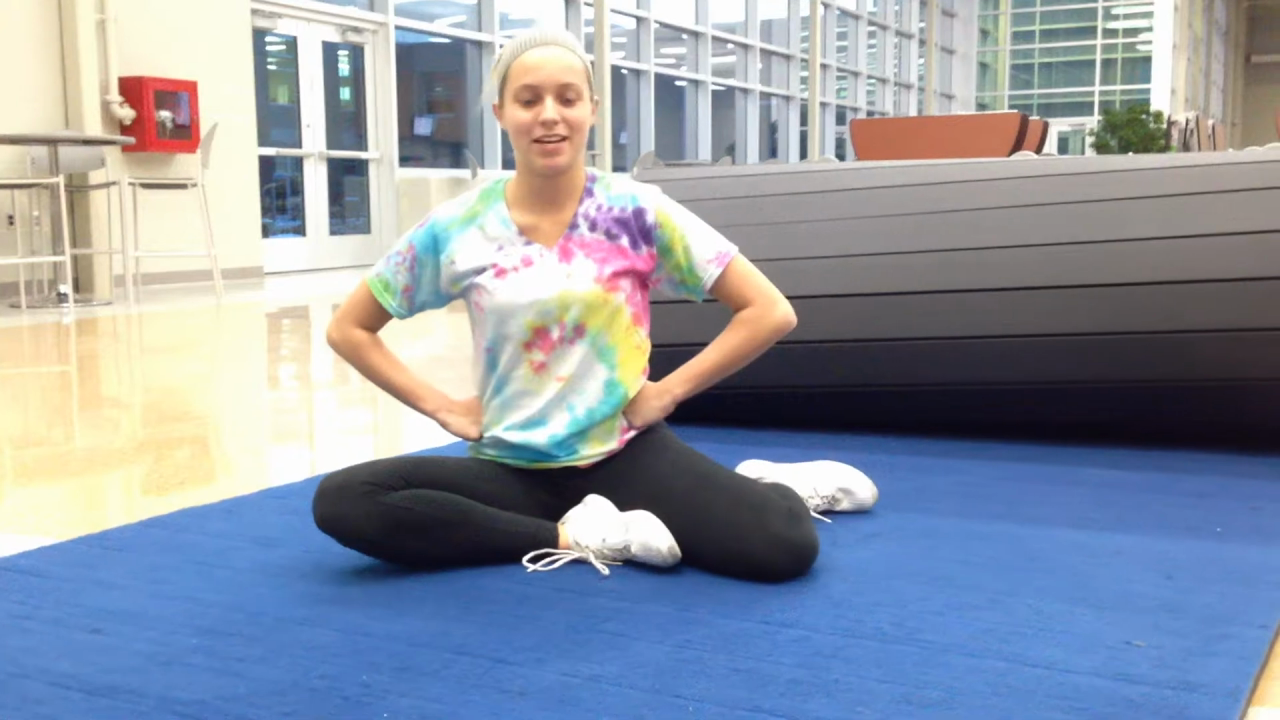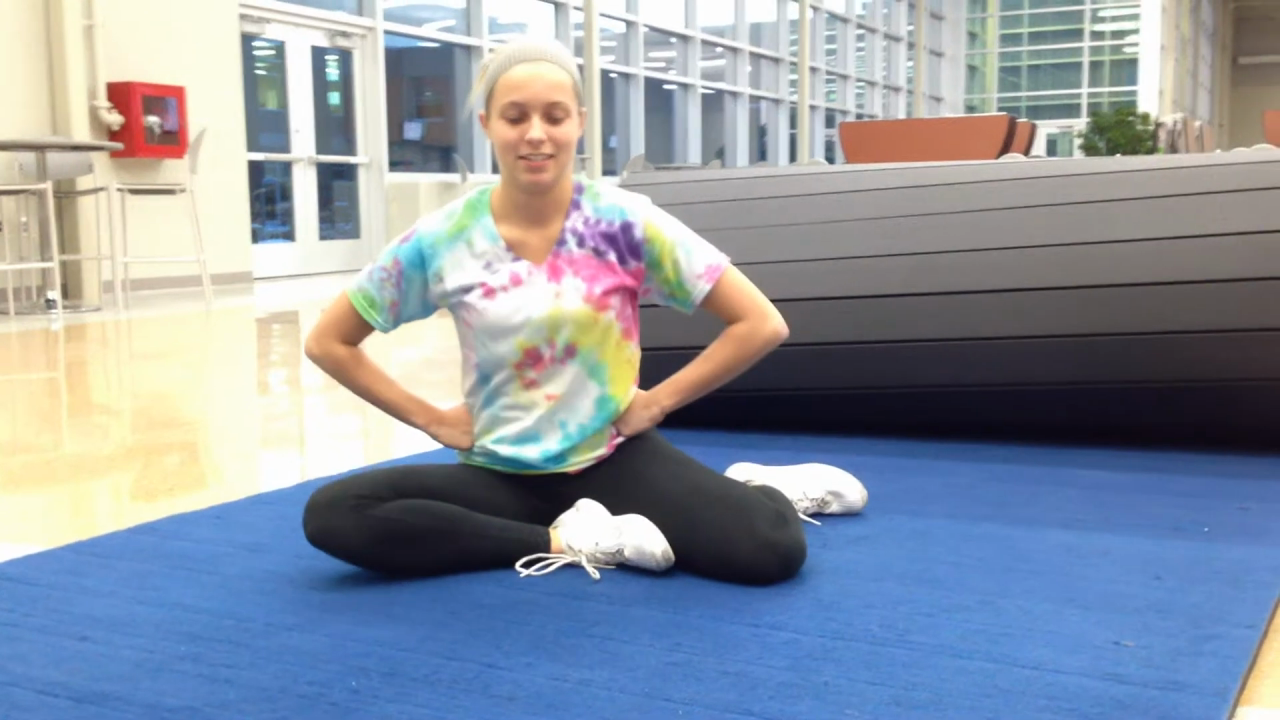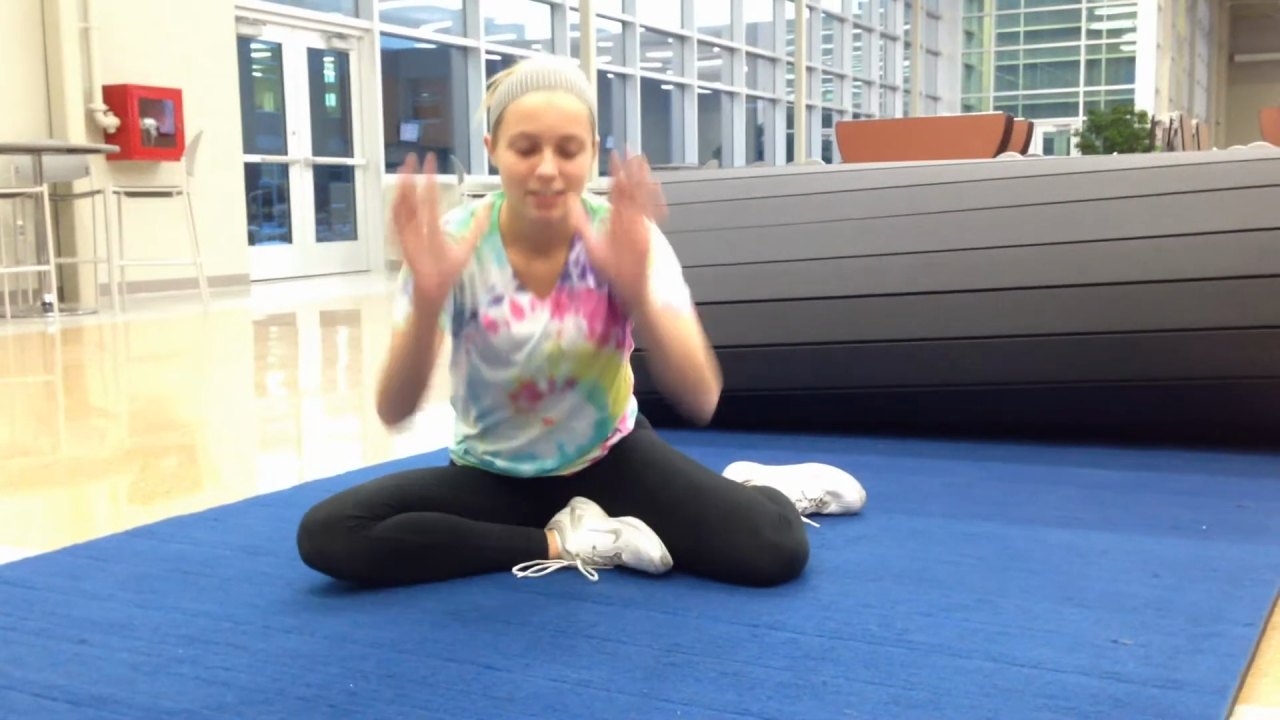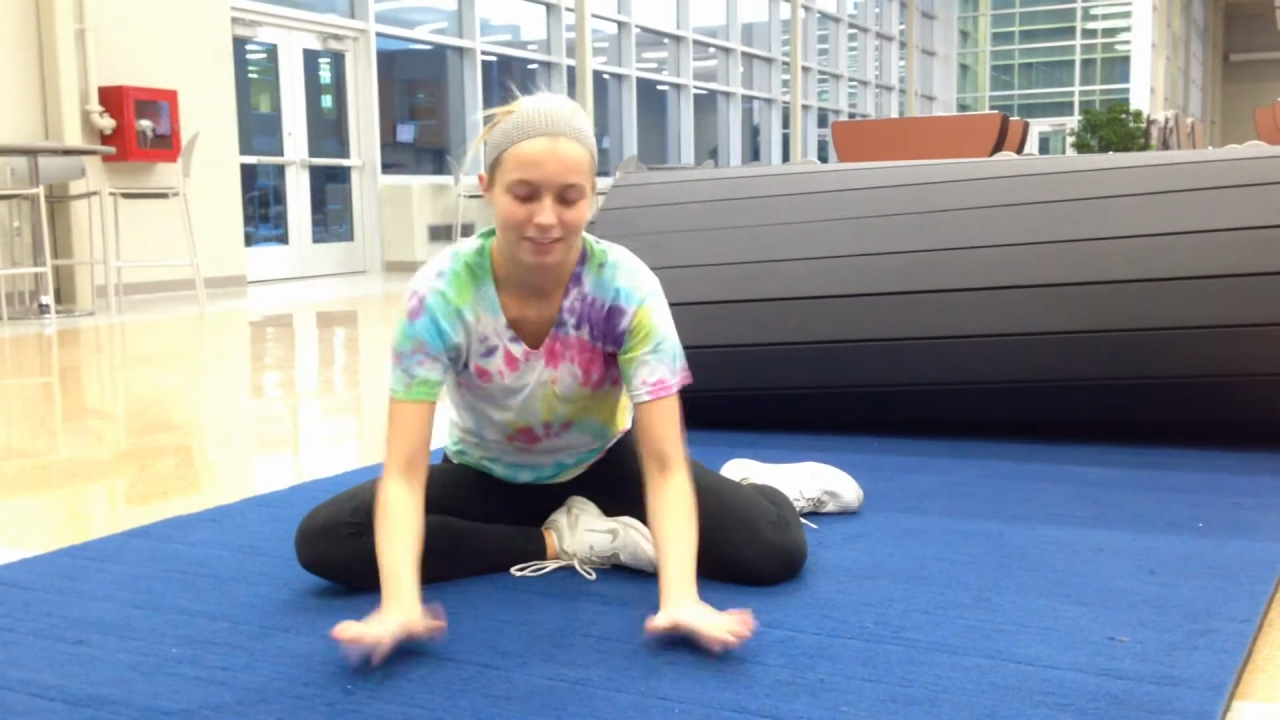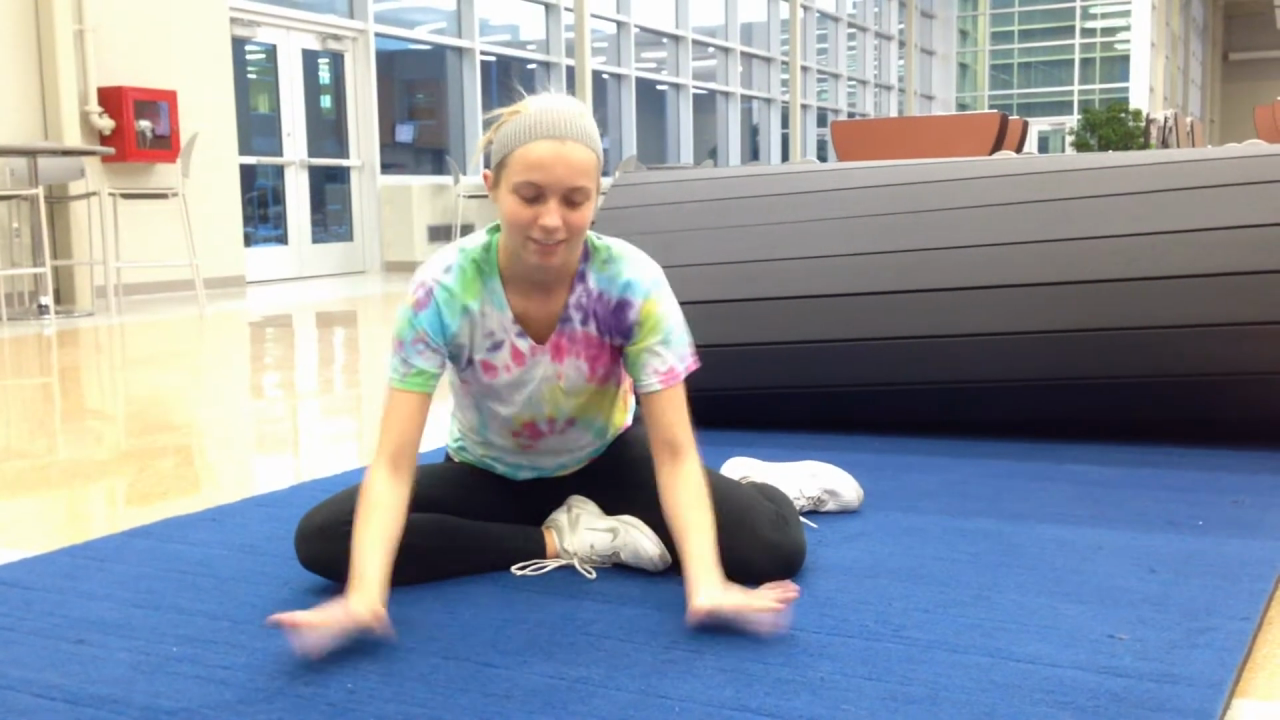
dt=0.5s
person 1, frame 1
left shoulder: (638, 214)
right shoulder: (455, 230)
left elbow: (770, 312)
right elbow: (348, 329)
left wrist: (666, 392)
right wrist: (443, 406)
left hip: (624, 455)
right hip: (508, 468)
left knee: (786, 546)
right knee: (340, 502)
left ankle: (766, 485)
right ankle: (575, 538)
person 1, frame 2
left shoulder: (627, 224)
right shoulder: (440, 240)
left elbow: (761, 324)
right elbow: (327, 343)
left wrist: (654, 402)
right wrist: (433, 419)
left hip: (613, 460)
right hip: (498, 474)
left knee: (774, 548)
right knee: (331, 516)
left ankle: (759, 487)
right ankle: (569, 542)
person 1, frame 3
left shoulder: (627, 240)
right shoulder: (452, 245)
left elbow: (701, 398)
right elbow: (393, 410)
left wrist: (636, 289)
right wrist: (427, 299)
left hip: (607, 461)
right hip: (489, 476)
left knee: (777, 548)
right knee: (326, 536)
left ankle: (756, 485)
right ankle: (565, 542)
person 1, frame 4
left shoulder: (626, 287)
right shoulder: (441, 292)
left elbow: (664, 459)
right elbow: (404, 470)
left wrist: (680, 594)
right wrist: (399, 601)
left hip: (604, 466)
right hip: (483, 480)
left knee: (775, 545)
right knee: (322, 541)
right ankle: (560, 543)
person 1, frame 5
left shoulder: (630, 281)
right shoulder: (443, 288)
left elbow: (675, 449)
right elbow: (393, 462)
left wrist: (706, 582)
right wrist: (364, 597)
left hip: (604, 463)
right hip: (487, 476)
left knee: (771, 545)
right knee: (319, 539)
right ankle: (563, 544)
